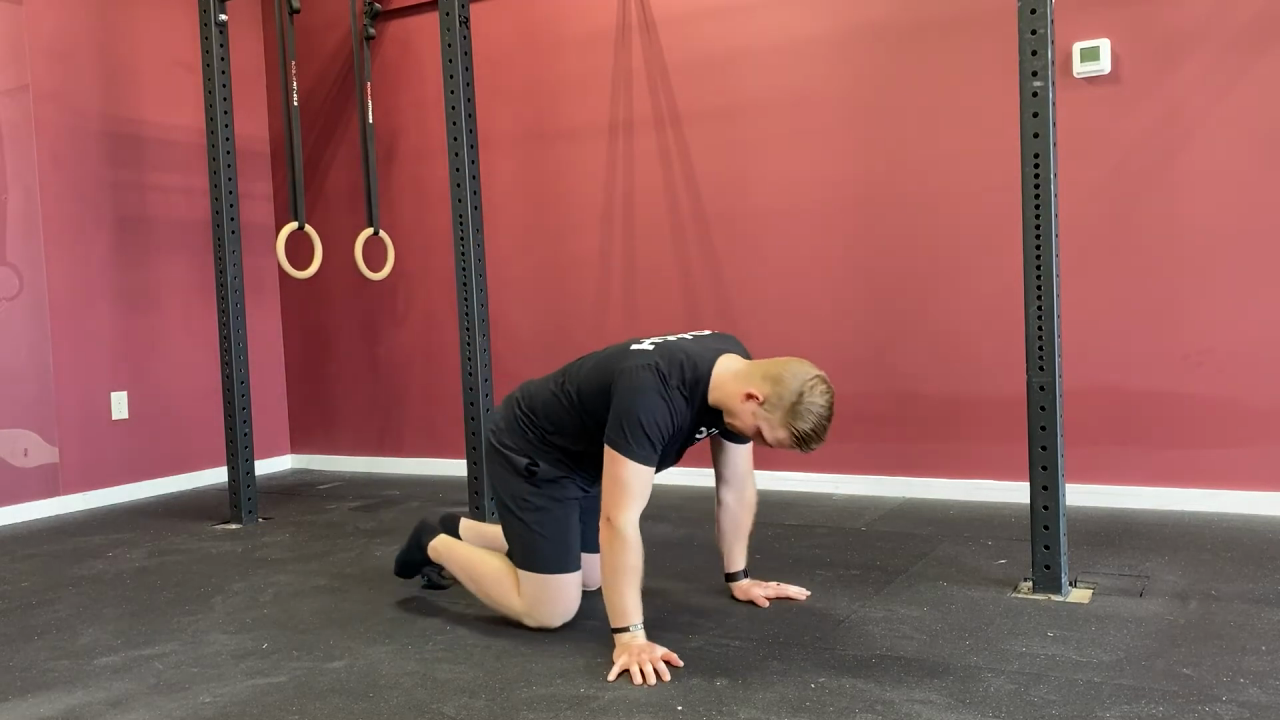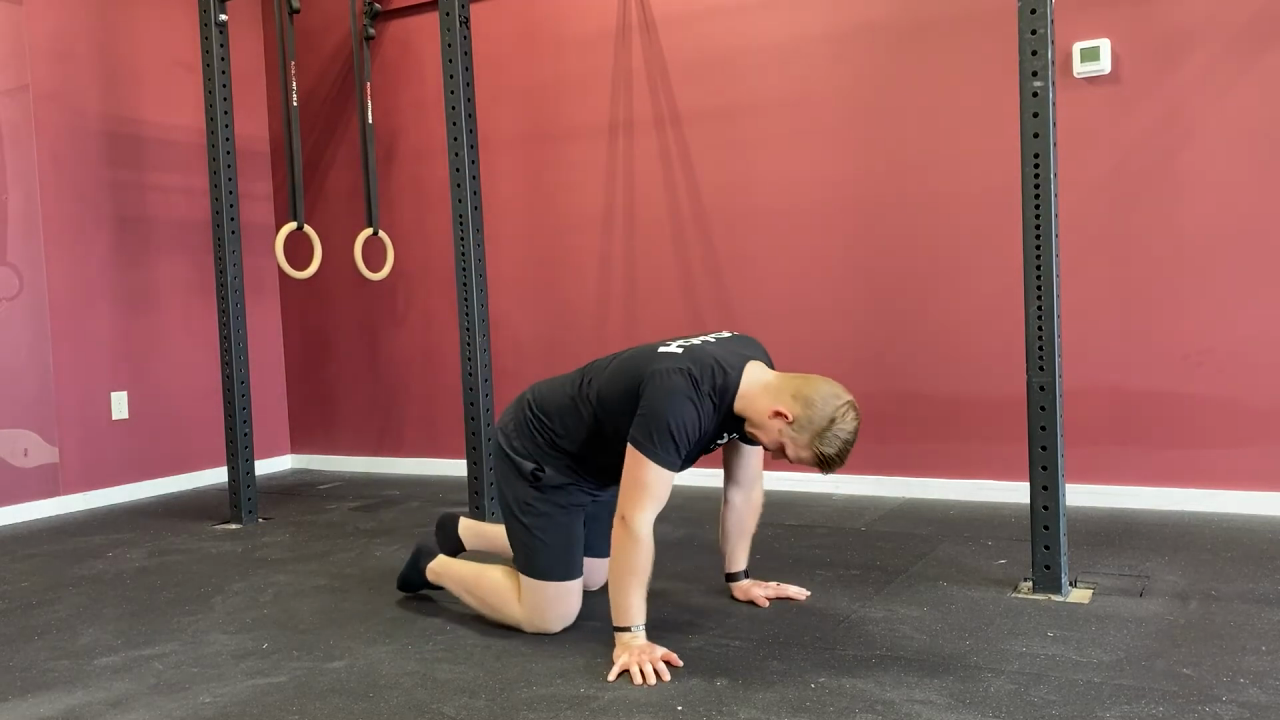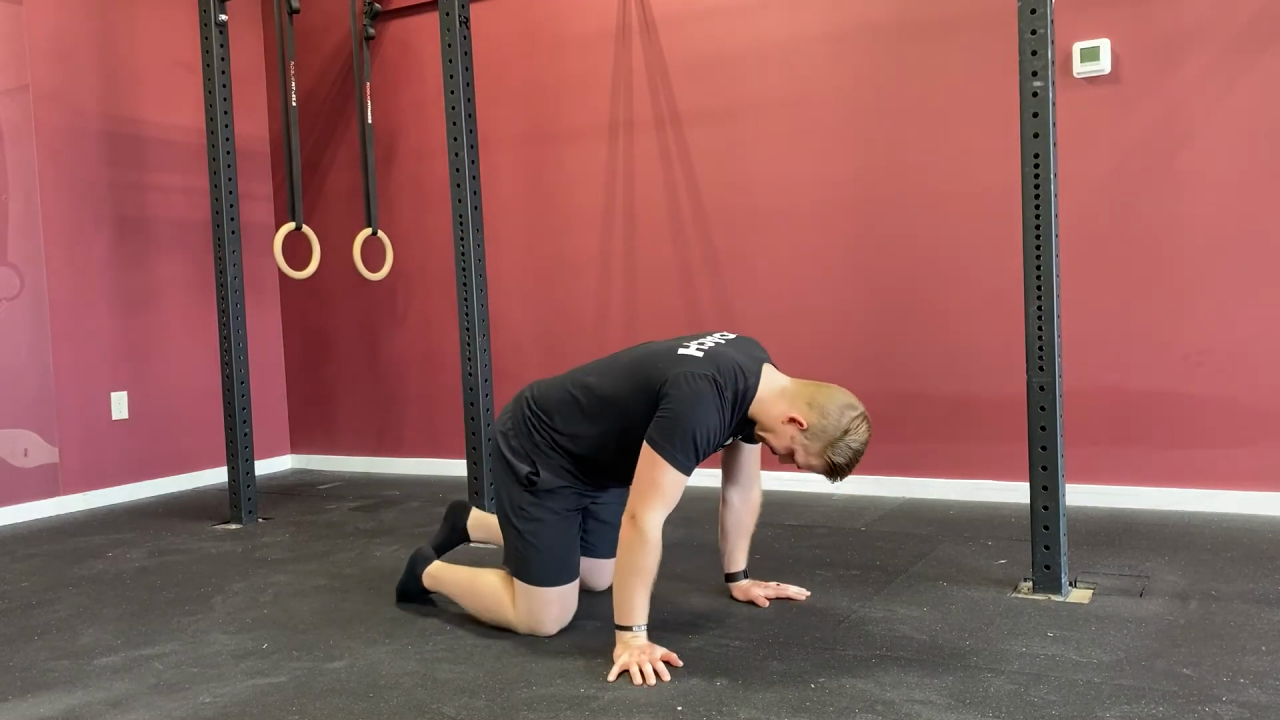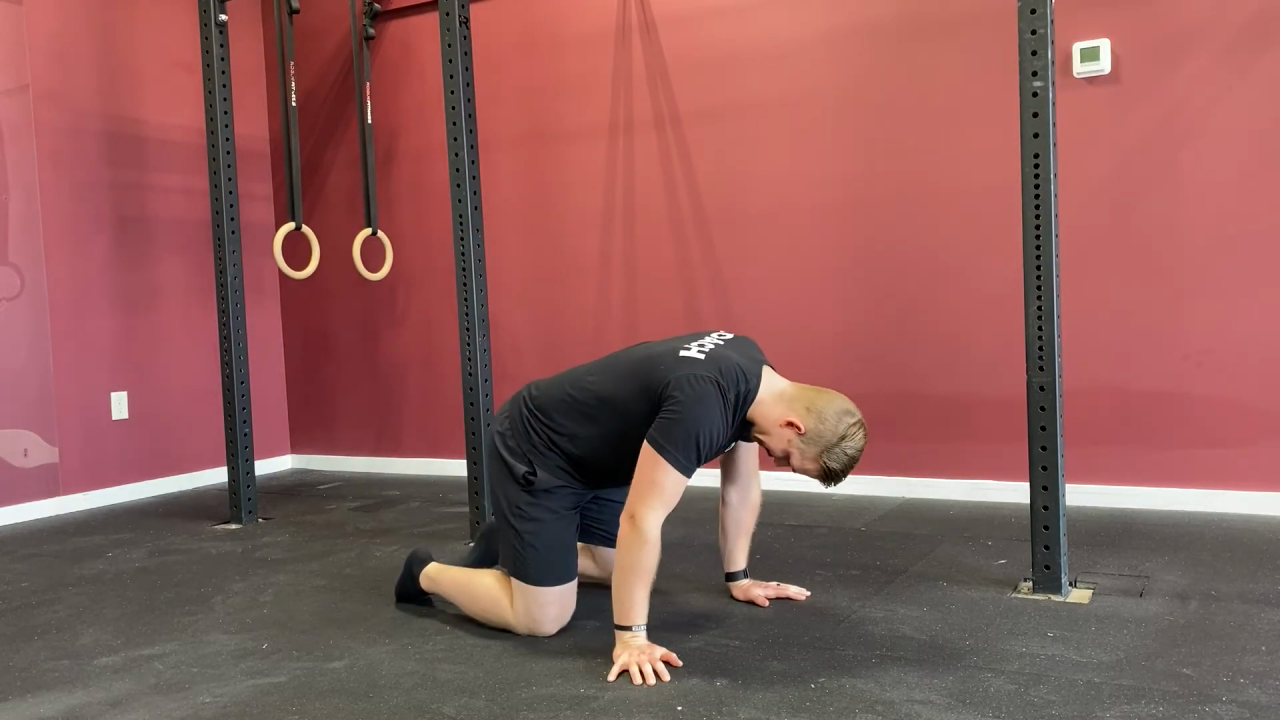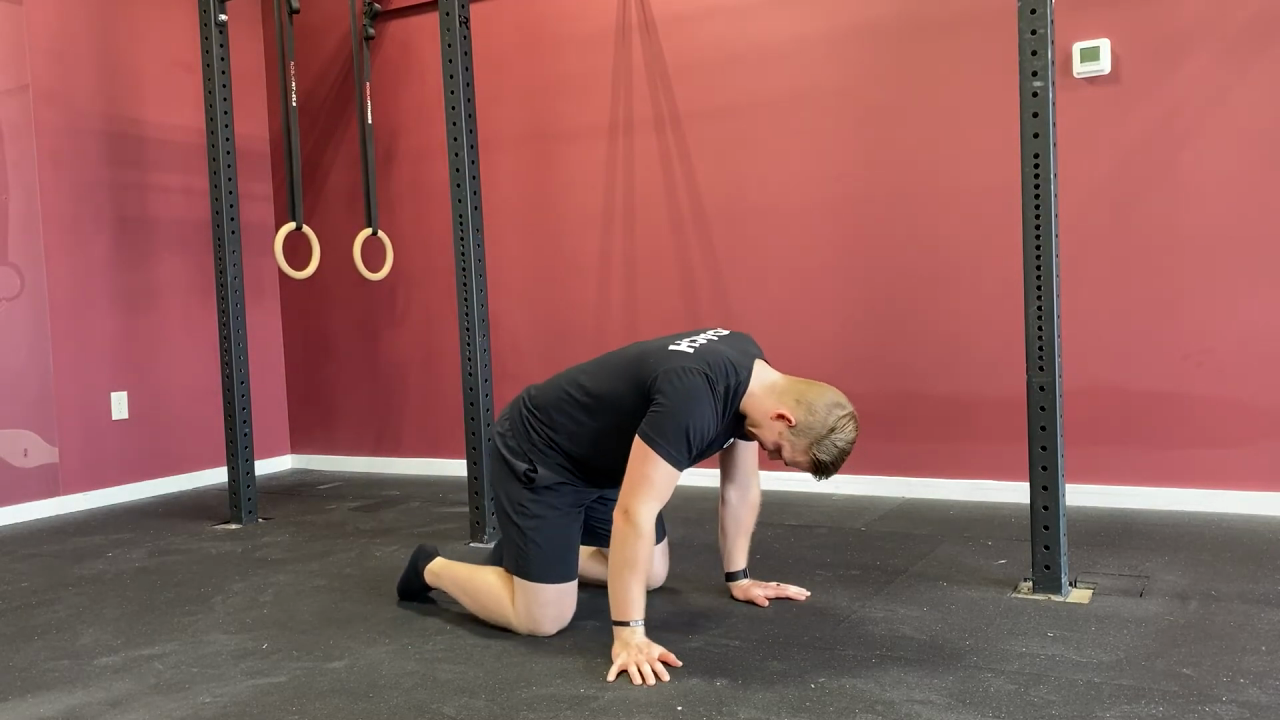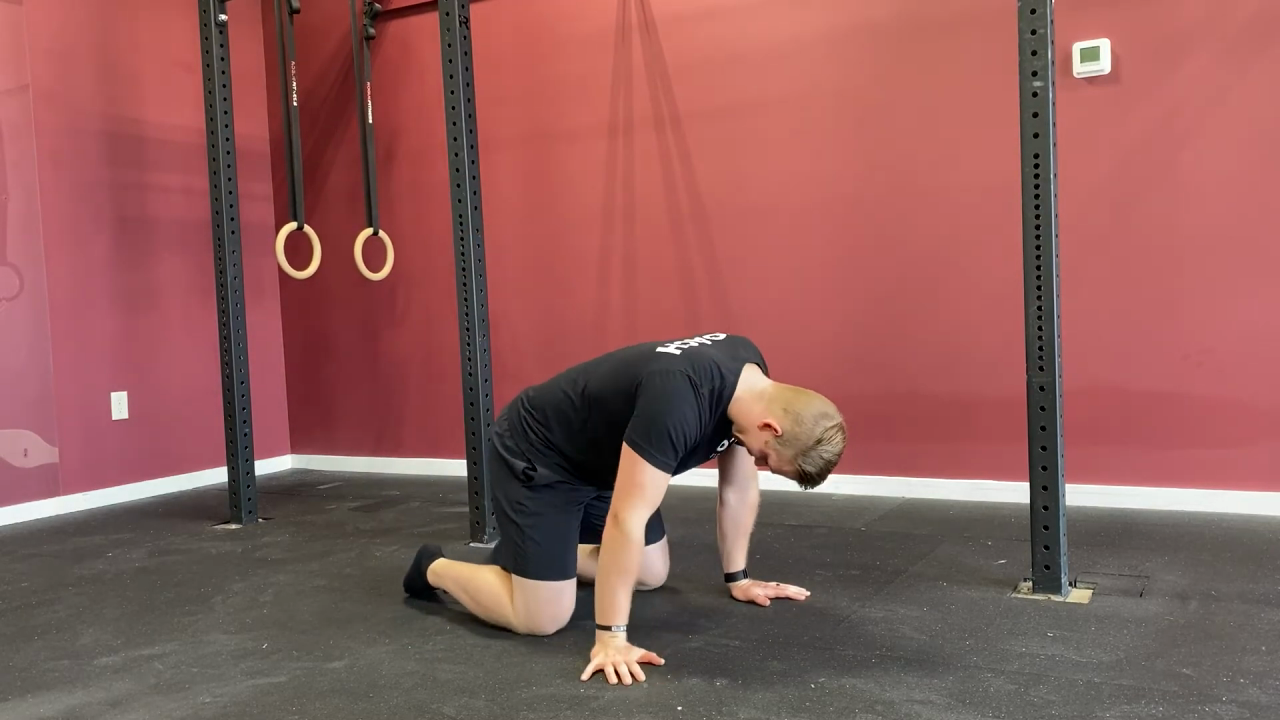
dt=0.3s
person 1, frame 1
left shoulder: (739, 373)
right shoulder: (653, 392)
left elbow: (736, 489)
right elbow: (619, 519)
left wrist: (738, 577)
right wrist: (629, 637)
left hip: (584, 452)
right hip: (530, 449)
left knee: (587, 576)
right knee: (550, 609)
left ankle: (462, 530)
right ankle: (436, 546)
person 1, frame 2
left shoulder: (759, 380)
right shoulder: (681, 398)
left elbow: (743, 489)
right elbow: (634, 519)
left wrist: (738, 577)
right wrist: (631, 637)
left hip: (595, 455)
right hip: (539, 451)
left knee: (592, 576)
right knee: (551, 616)
left ankle: (460, 532)
right ankle: (435, 565)
person 1, frame 3
left shoulder: (758, 379)
right shoulder: (701, 401)
left elbow: (741, 488)
right elbow: (642, 520)
left wrist: (737, 578)
right wrist: (631, 637)
left hip: (594, 452)
right hip: (536, 450)
left knee: (597, 577)
right knee: (544, 618)
left ankle: (472, 522)
right ankle: (428, 573)
person 1, frame 4
left shoulder: (754, 380)
right shoulder: (703, 403)
left elbow: (740, 487)
right elbow: (641, 519)
left wrist: (738, 578)
right wrist: (631, 637)
left hip: (593, 451)
right hip: (534, 451)
left knee: (624, 567)
right knee: (543, 619)
left ankle: (507, 542)
right ankle: (426, 574)
person 1, frame 5
left shoulder: (753, 377)
right shoulder: (693, 398)
left elbow: (740, 486)
right elbow: (634, 513)
left wrist: (738, 577)
right wrist: (629, 633)
left hip: (599, 456)
right hip: (536, 455)
left knee: (651, 575)
right knee: (543, 621)
left ankle: (527, 552)
right ankle: (433, 570)
person 1, frame 6
left shoulder: (751, 381)
right shoulder: (678, 400)
left elbow: (739, 489)
right elbow: (626, 518)
left wrist: (738, 578)
right wrist: (611, 636)
left hip: (597, 458)
right hip: (535, 456)
left knee: (651, 574)
right knee: (543, 619)
left ankle: (525, 552)
right ankle: (436, 569)
